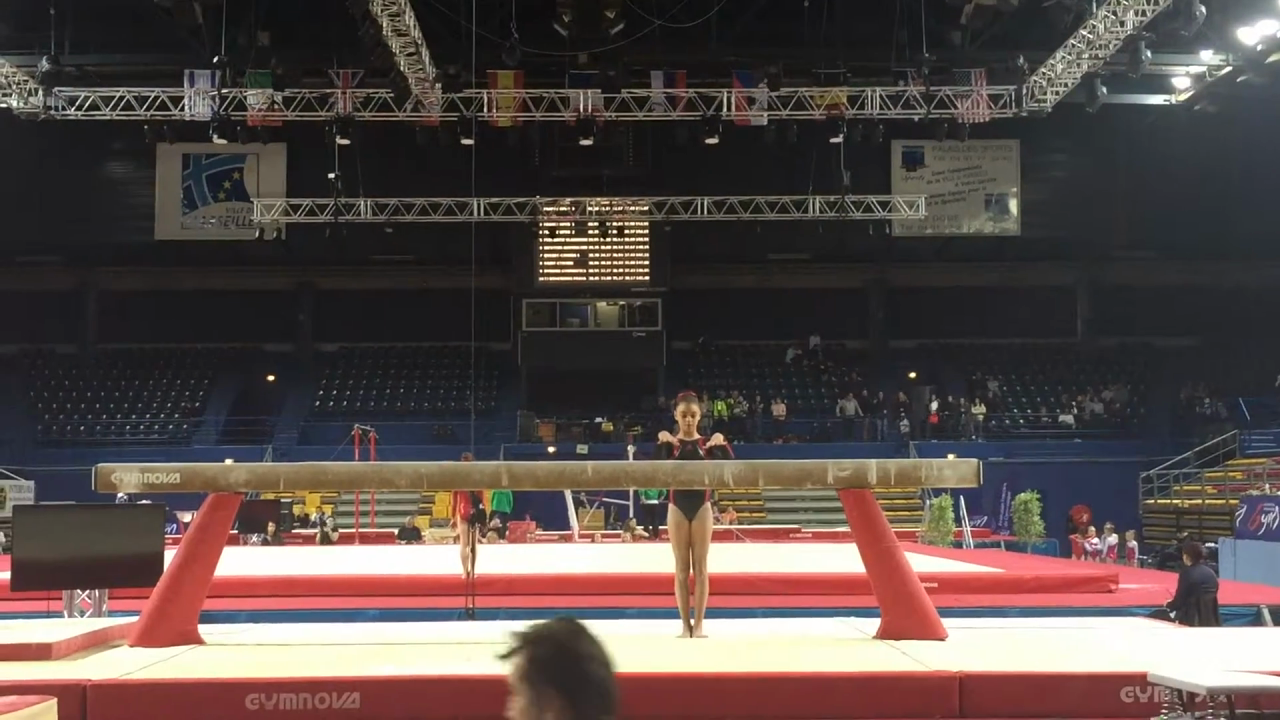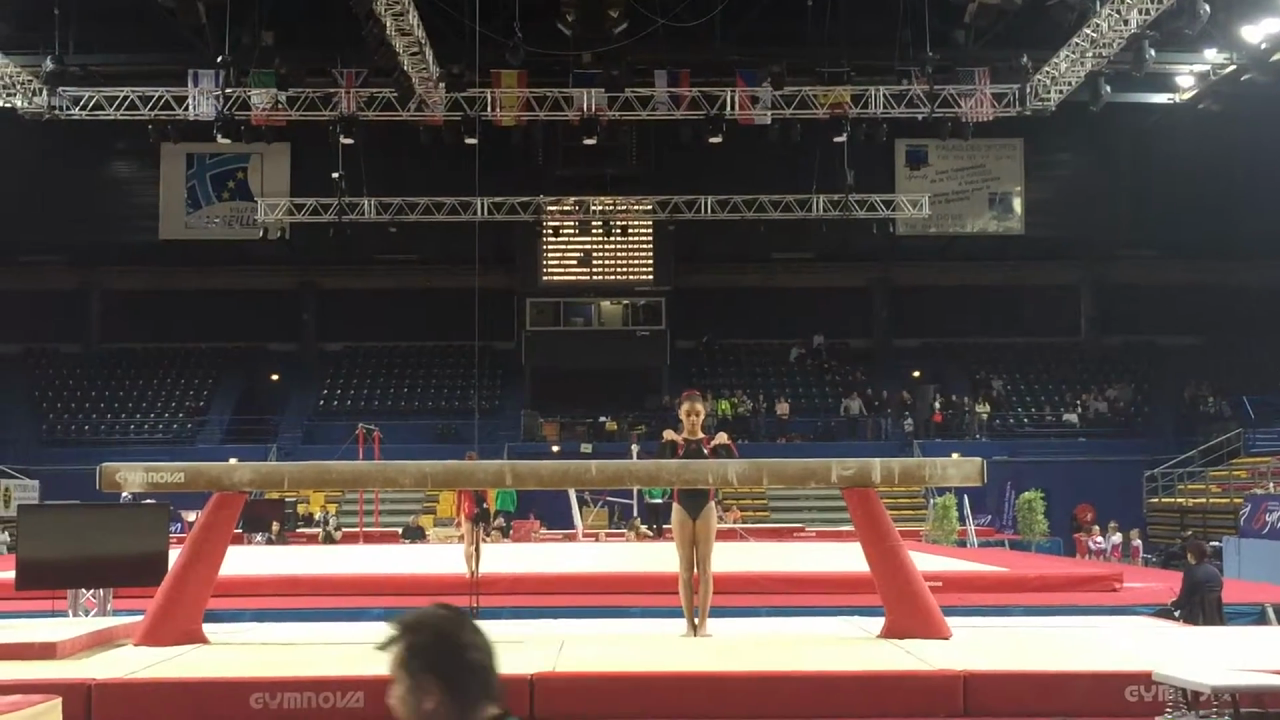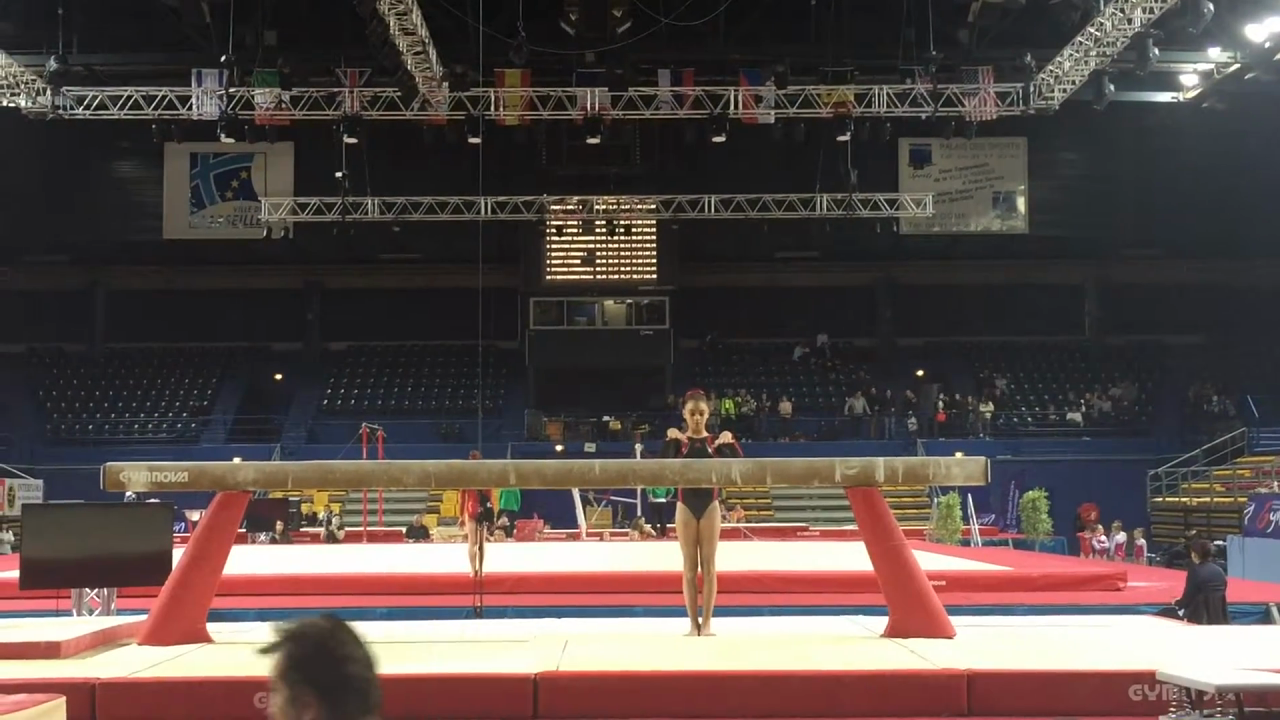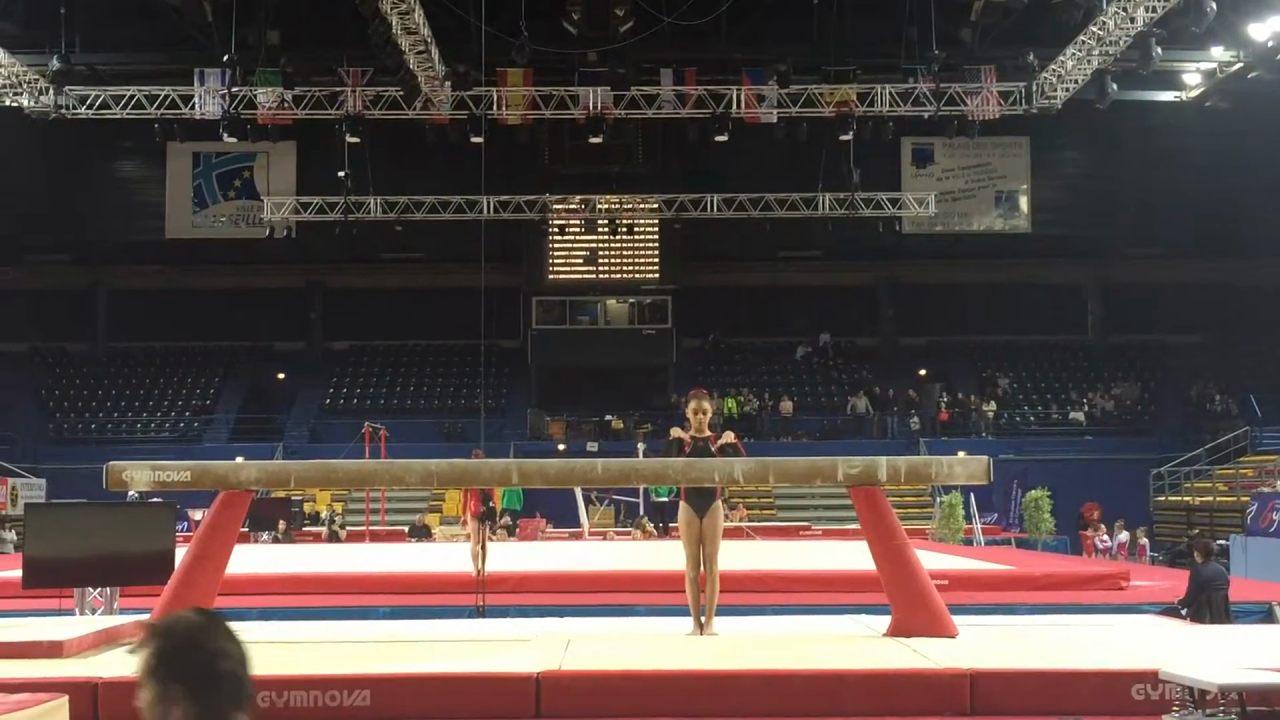
dt=0.2s
person 1, frame 1
left shoulder: (708, 443)
right shoulder: (670, 443)
left wrist: (722, 444)
right wrist: (661, 443)
left hip: (702, 508)
right hip: (678, 509)
left knee: (700, 568)
right knee: (682, 569)
left ankle: (698, 625)
right ankle: (686, 625)
person 1, frame 2
left shoulder: (712, 442)
right shoulder: (674, 442)
left wrist: (726, 442)
right wrist: (665, 441)
left hip: (706, 507)
right hip: (682, 507)
left knee: (704, 567)
right knee: (686, 567)
left ankle: (702, 623)
right ankle: (690, 623)
person 1, frame 3
left shoulder: (716, 441)
right shoulder: (678, 441)
left wrist: (730, 441)
right wrist: (670, 439)
left hip: (709, 506)
right hip: (685, 506)
left knee: (708, 566)
right knee: (689, 566)
left ankle: (706, 623)
right ankle: (693, 623)
person 1, frame 4
left shoulder: (719, 440)
right shoulder: (681, 440)
left wrist: (733, 441)
right wrist: (672, 438)
left hip: (712, 505)
right hip: (688, 505)
left knee: (711, 565)
right knee: (692, 565)
left ankle: (709, 622)
right ankle: (696, 622)
